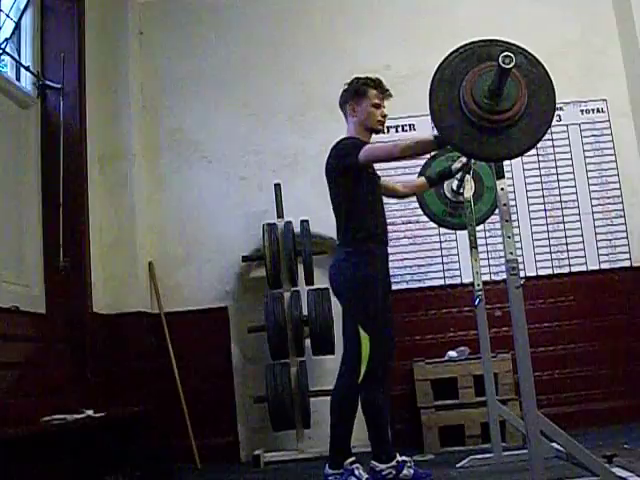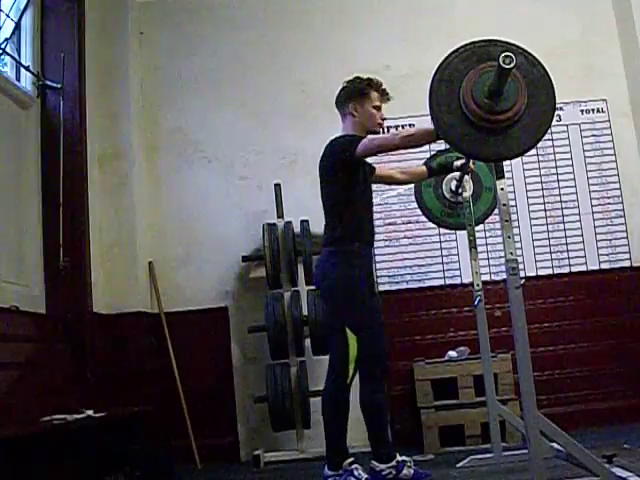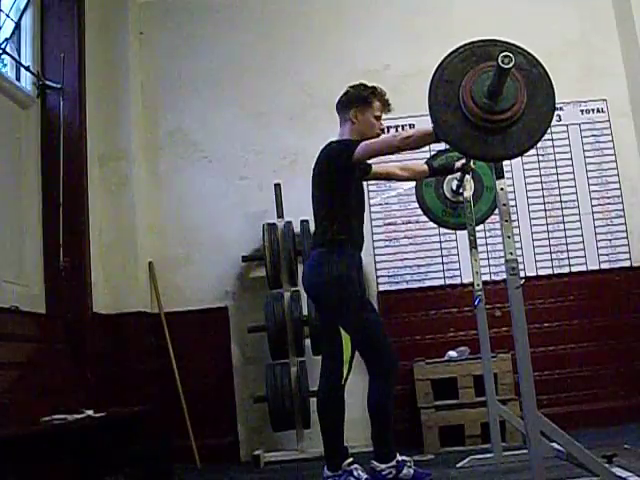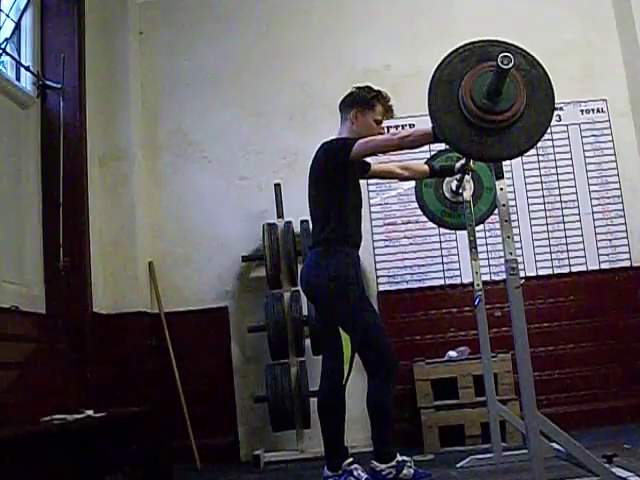
dt=0.2s
person 1, frame 1
left shoulder: (363, 160)
right shoulder: (345, 151)
left elbow: (397, 188)
right elbow: (398, 151)
left wrist: (444, 176)
left hip: (368, 267)
right hip: (358, 267)
left knee: (377, 367)
right knee: (357, 367)
person 1, frame 2
left shoulder: (354, 160)
right shoulder: (340, 149)
left elbow: (398, 174)
right elbow: (401, 141)
left wrist: (445, 167)
left hip: (353, 269)
right hip: (343, 269)
left knee: (374, 366)
right knee: (345, 367)
person 1, frame 3
left shoulder: (349, 163)
right shoulder: (336, 153)
left elbow: (399, 171)
right elbow: (401, 143)
left wrist: (446, 169)
left hip: (342, 271)
right hip: (332, 271)
left knee: (383, 362)
right knee: (338, 369)
person 1, frame 4
left shoulder: (347, 162)
right shoulder: (333, 152)
left elbow: (399, 170)
right elbow: (399, 142)
left wrist: (445, 170)
left hip: (340, 271)
right hip: (331, 270)
left knee: (383, 361)
right knee: (338, 370)
